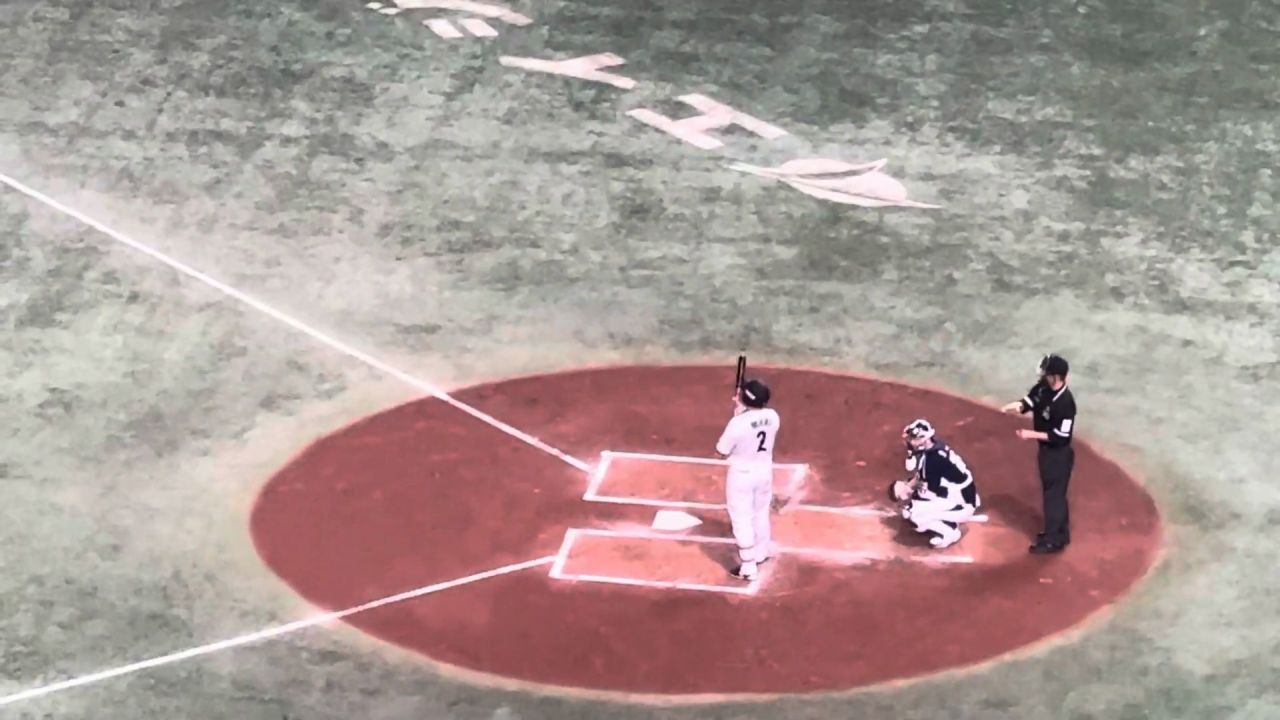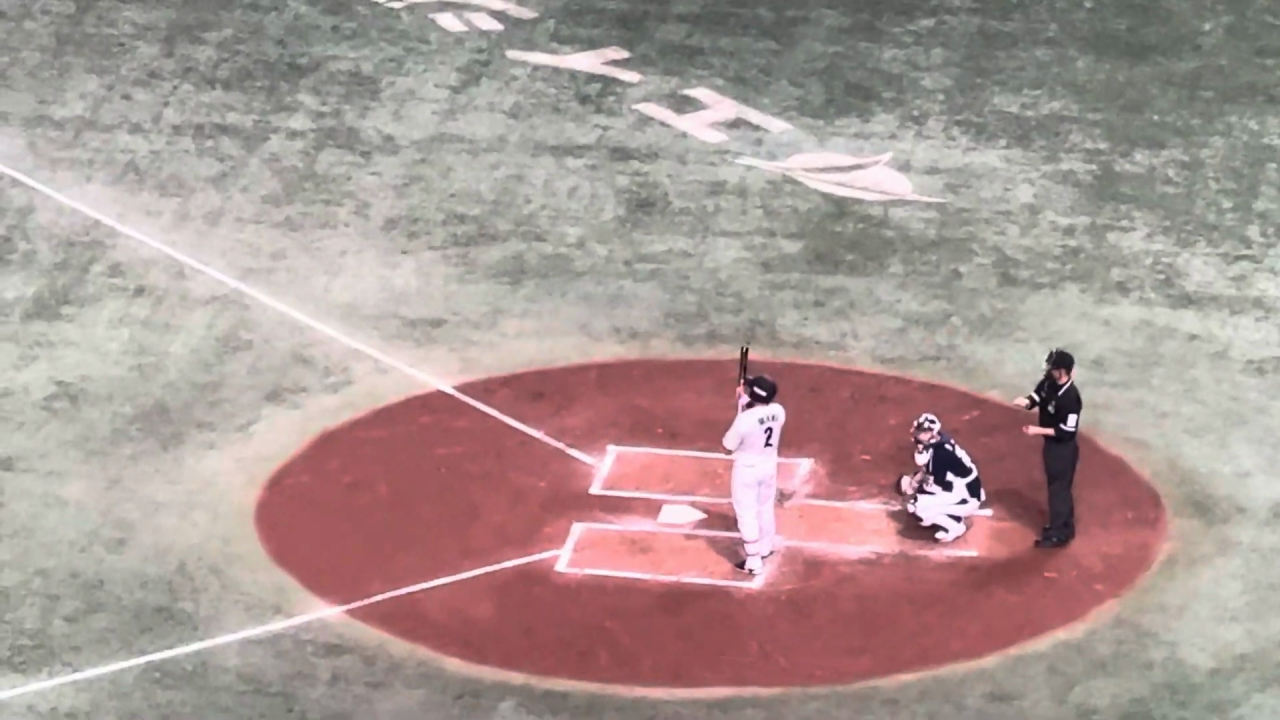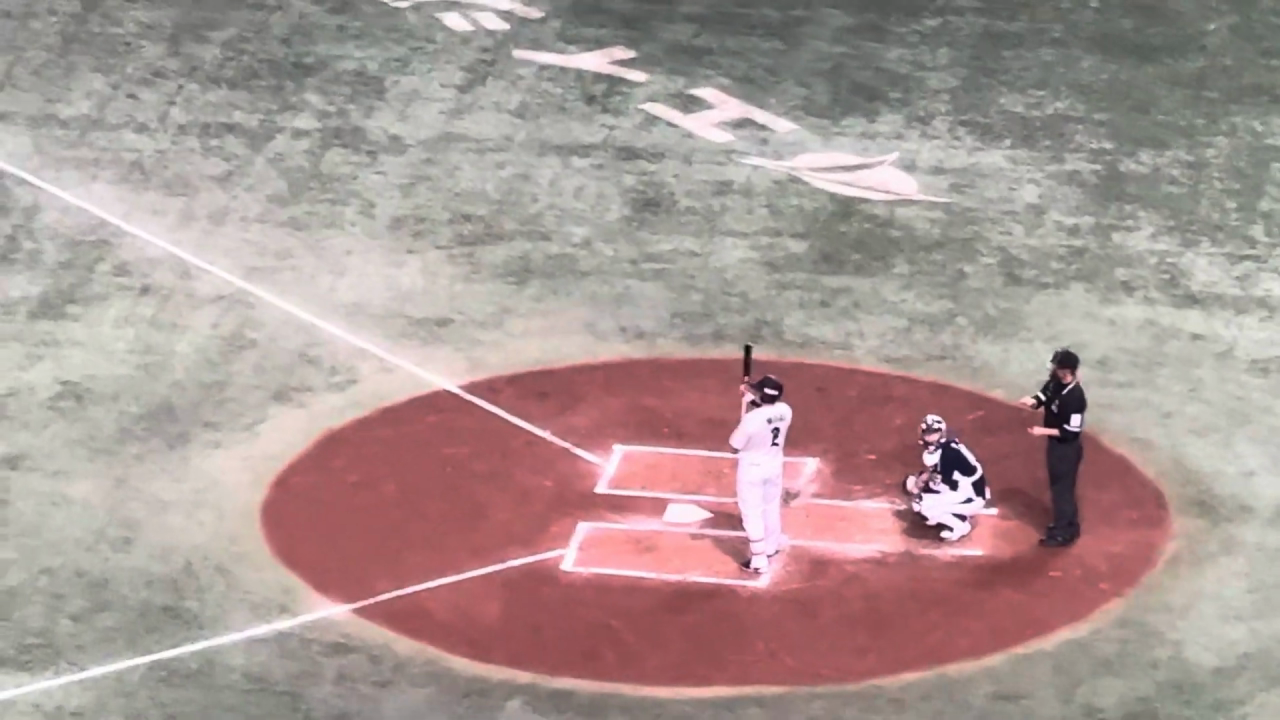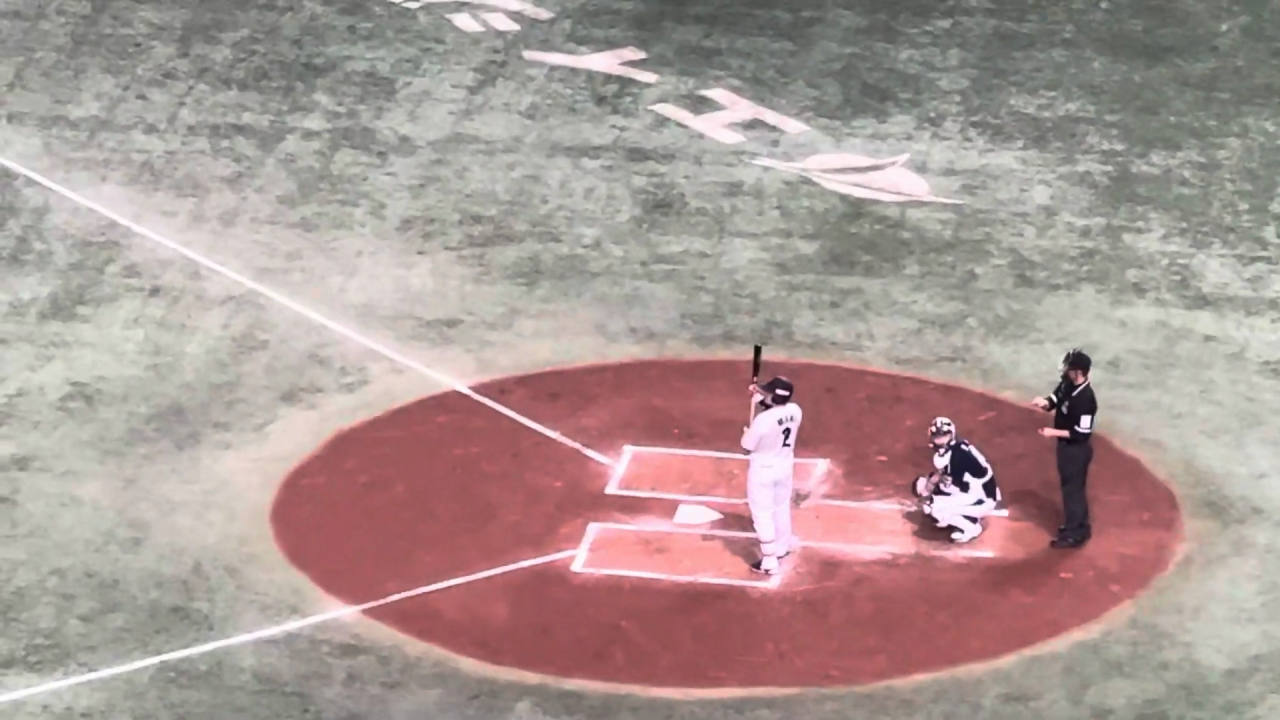
dt=0.2s
person 1, frame 1
left shoulder: (737, 423)
right shoulder: (773, 417)
left elbow: (721, 452)
right wrist: (744, 410)
left hip: (741, 475)
right hip: (764, 473)
left knee: (742, 520)
right knee: (761, 514)
left ankle: (748, 568)
right ankle: (760, 554)
person 1, frame 2
left shoulder: (744, 419)
right shoulder: (779, 412)
left elbow: (728, 447)
right wrist: (748, 402)
left hip: (746, 470)
right hip: (769, 467)
left knee: (746, 515)
right knee: (766, 508)
left ankle: (753, 562)
right ankle: (765, 548)
person 1, frame 3
left shoulder: (751, 418)
right shoulder: (785, 411)
left elbow: (735, 446)
left wrist: (739, 431)
right wrist: (752, 399)
left hip: (751, 469)
right hip: (774, 466)
left knee: (752, 513)
right knee: (771, 507)
left ankle: (759, 561)
right ankle: (771, 547)
person 1, frame 4
left shoulder: (762, 419)
right shoulder: (795, 411)
left elbow: (746, 446)
left wrist: (747, 432)
right wrist: (762, 400)
left hip: (762, 470)
right hip: (785, 467)
left knee: (762, 515)
right knee: (781, 508)
left ankle: (769, 562)
right ankle: (781, 548)
person 2, frame 1
left shoulder: (1064, 402)
right shoulder: (1042, 388)
left elbow: (1060, 436)
right elbow: (1028, 402)
left wrist: (1031, 434)
right wrist: (1017, 406)
left hip: (1058, 454)
right hip: (1046, 450)
left knee: (1053, 495)
right knee: (1053, 493)
left ankle: (1053, 540)
right ankle: (1060, 532)
person 2, frame 2
left shoulder: (1070, 397)
right shoulder: (1049, 383)
left elbow: (1066, 431)
right elbow: (1036, 398)
left wrist: (1038, 430)
right wrist: (1026, 401)
left hip: (1063, 449)
right hip: (1052, 445)
left knee: (1058, 489)
right knee: (1057, 487)
left ankle: (1058, 534)
right ankle: (1064, 526)
person 2, frame 3
left shoulder: (1074, 397)
right shoulder: (1055, 383)
left elbow: (1071, 431)
right elbow: (1042, 398)
left wrist: (1043, 431)
right wrist: (1032, 401)
left hip: (1067, 448)
right hip: (1056, 445)
left knee: (1062, 489)
right knee: (1060, 486)
left ankle: (1063, 533)
right ankle: (1069, 525)
person 2, frame 4
left shoulder: (1084, 398)
right shoulder: (1067, 385)
left elbow: (1081, 433)
right elbow: (1054, 401)
left wrist: (1054, 432)
right wrist: (1044, 403)
left hip: (1076, 450)
right hip: (1067, 446)
left knee: (1072, 490)
right knee: (1072, 488)
left ankle: (1074, 535)
right ankle: (1080, 527)
